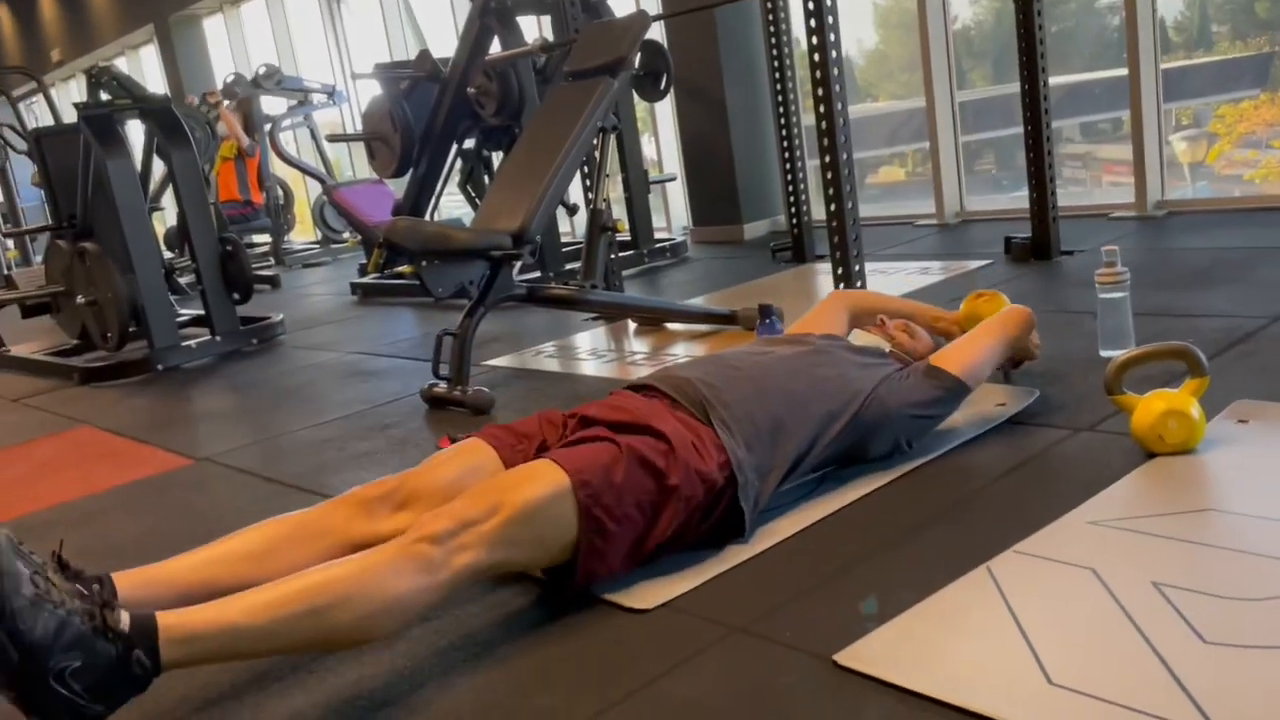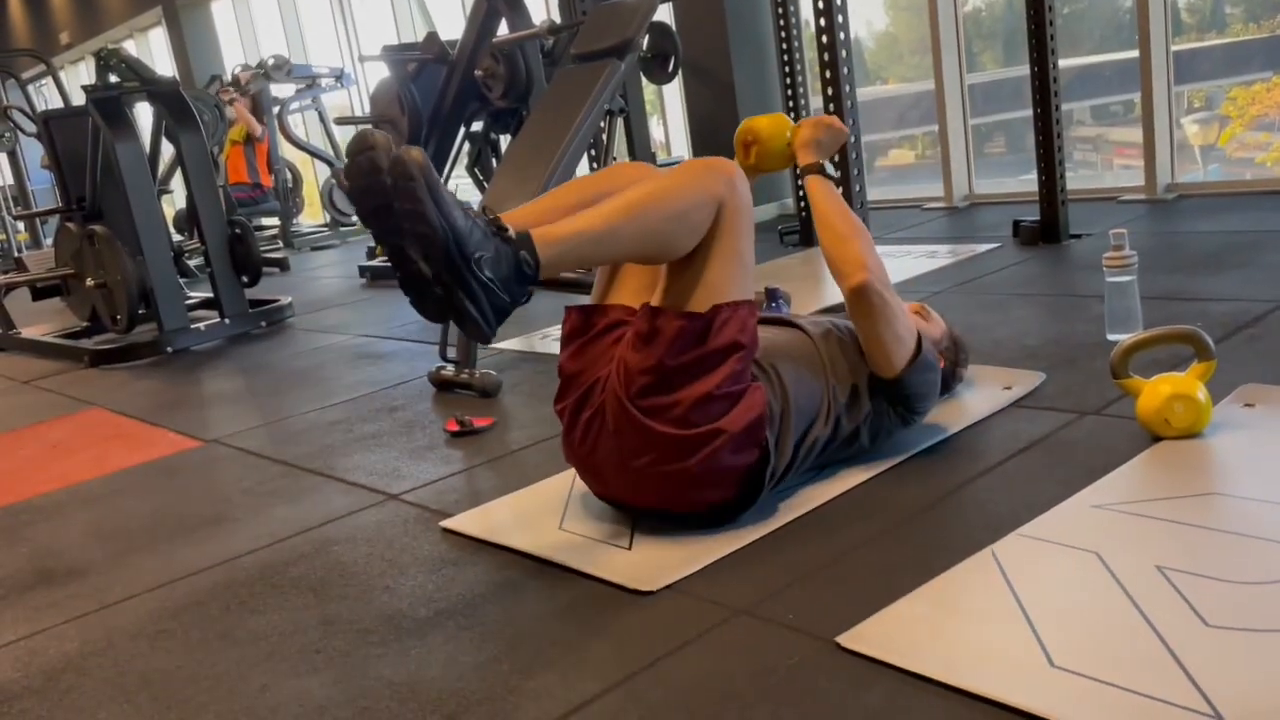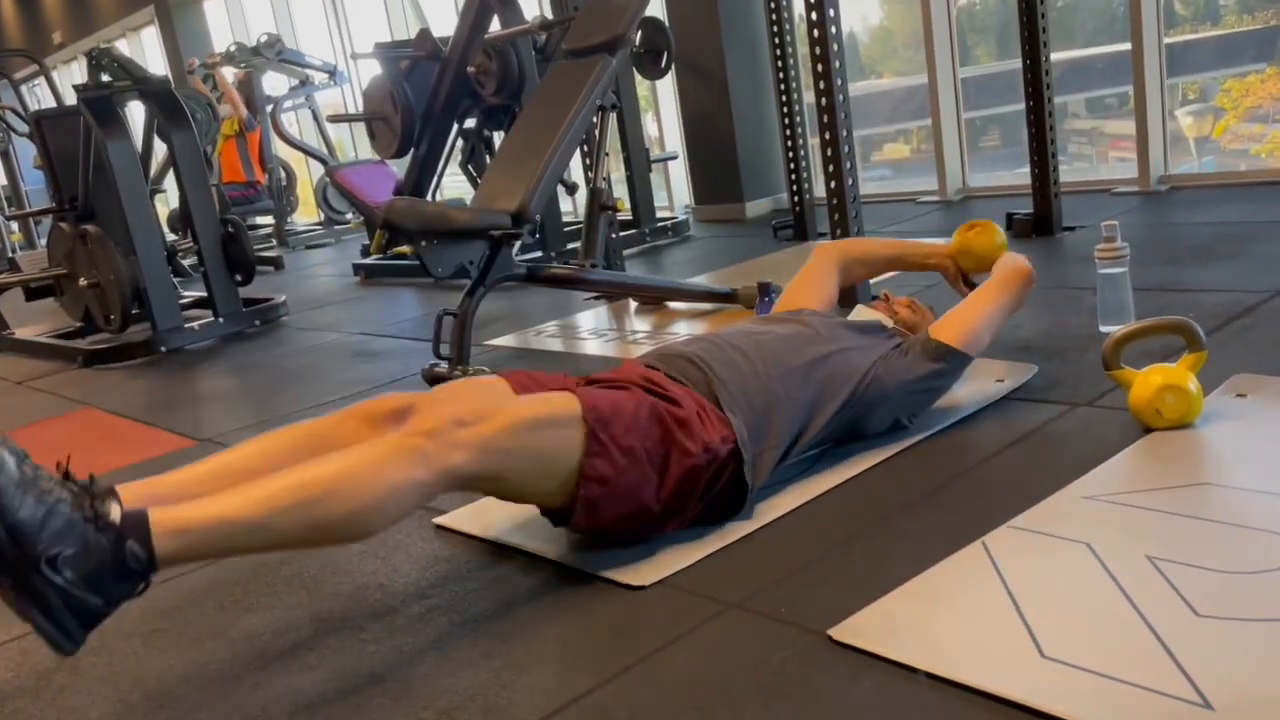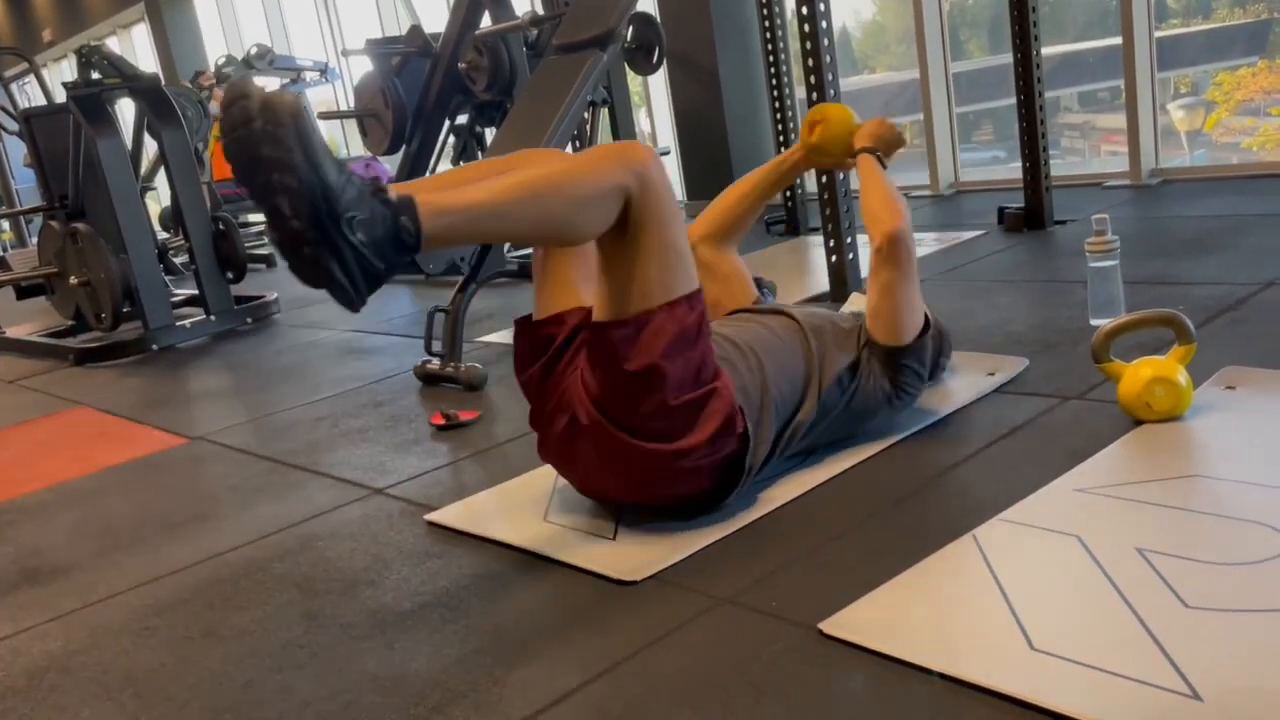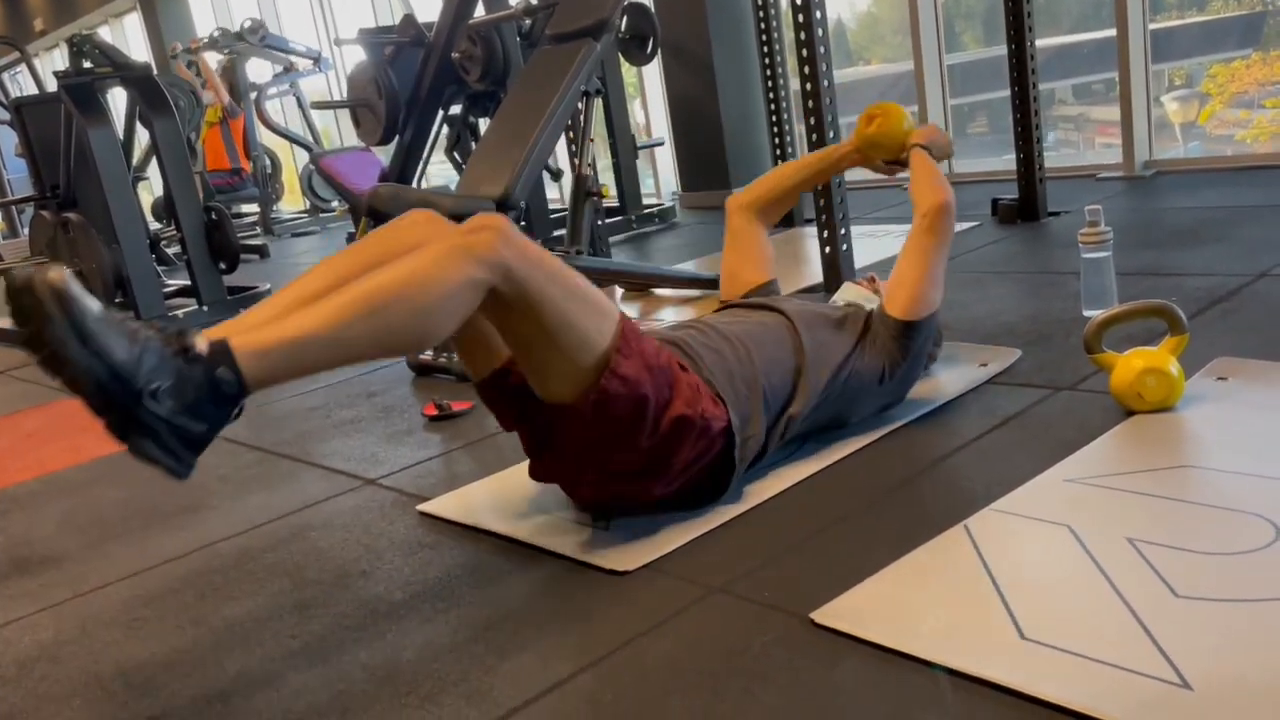
dt=1s
person 1, frame 1
left shoulder: (903, 393)
right shoulder: (824, 351)
left elbow: (997, 339)
right elbow: (847, 295)
left wrist: (1006, 324)
right wrist: (959, 308)
left hip: (689, 463)
right hip: (621, 416)
left knee: (447, 544)
right knee: (395, 500)
right ankle: (106, 598)
person 1, frame 2
left shoulder: (906, 382)
right shoulder: (796, 337)
left elbow: (864, 283)
right elbow: (716, 254)
left wrist: (811, 167)
right wrist: (753, 168)
left hip: (691, 444)
right hip: (604, 426)
left knee: (713, 183)
right knee: (641, 180)
left ankle: (500, 266)
right ankle: (481, 255)
person 1, frame 3
left shoulder: (904, 373)
right shoulder: (819, 325)
left elbow: (1007, 282)
right elbow: (831, 249)
left wrist: (1006, 268)
right wrist: (939, 250)
left hip: (690, 435)
right hip: (630, 385)
left knee: (443, 448)
right knee: (390, 419)
left ankle: (111, 561)
right ankle: (102, 514)
person 1, frame 4
left shoulder: (893, 372)
right shoulder: (777, 326)
left elbow: (896, 242)
right elbow: (707, 236)
left wrist: (866, 161)
right wrist: (800, 156)
left hip: (674, 442)
right hip: (583, 418)
left knee: (632, 164)
right knee: (560, 166)
left ankle: (377, 232)
right ankle: (370, 225)
person 1, frame 5
left shoulder: (877, 355)
right shoulder: (774, 313)
left elbow: (934, 222)
right elbow: (743, 208)
left wrist: (921, 156)
right wrist: (848, 151)
left hip: (674, 427)
right hip: (592, 416)
left knee: (485, 243)
right knee: (419, 230)
left ankle: (198, 391)
right ankle: (183, 361)
